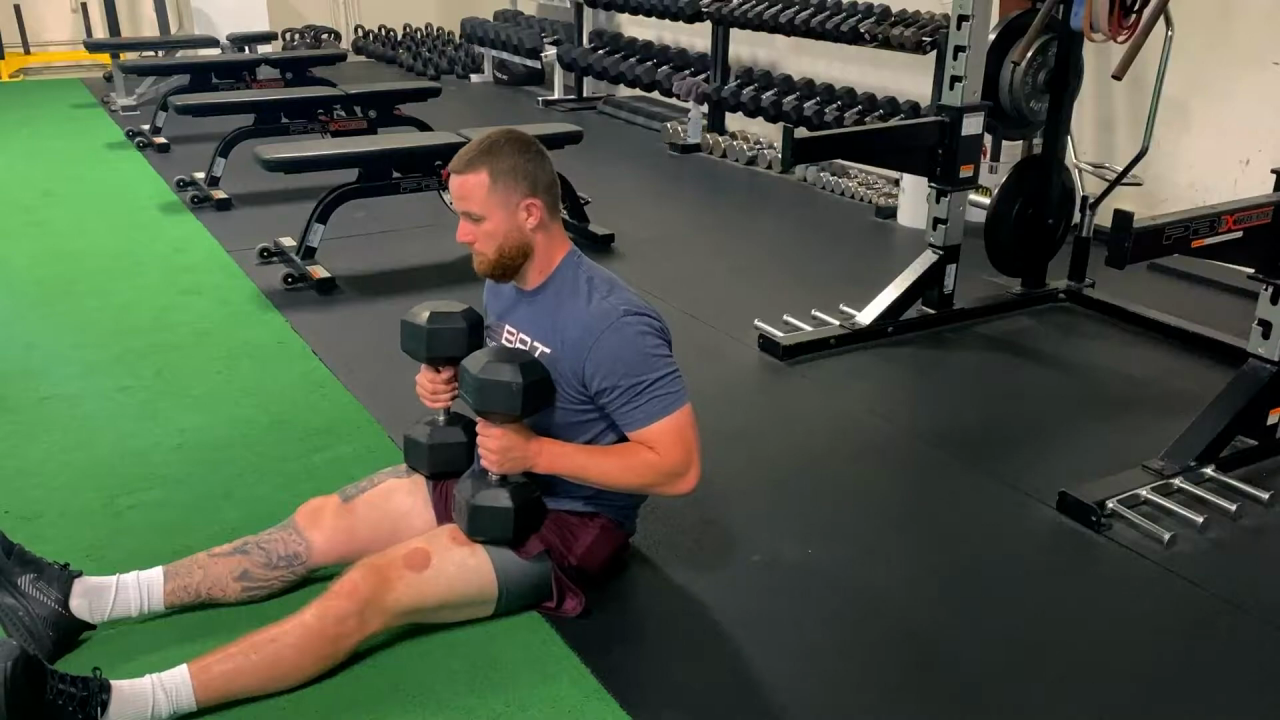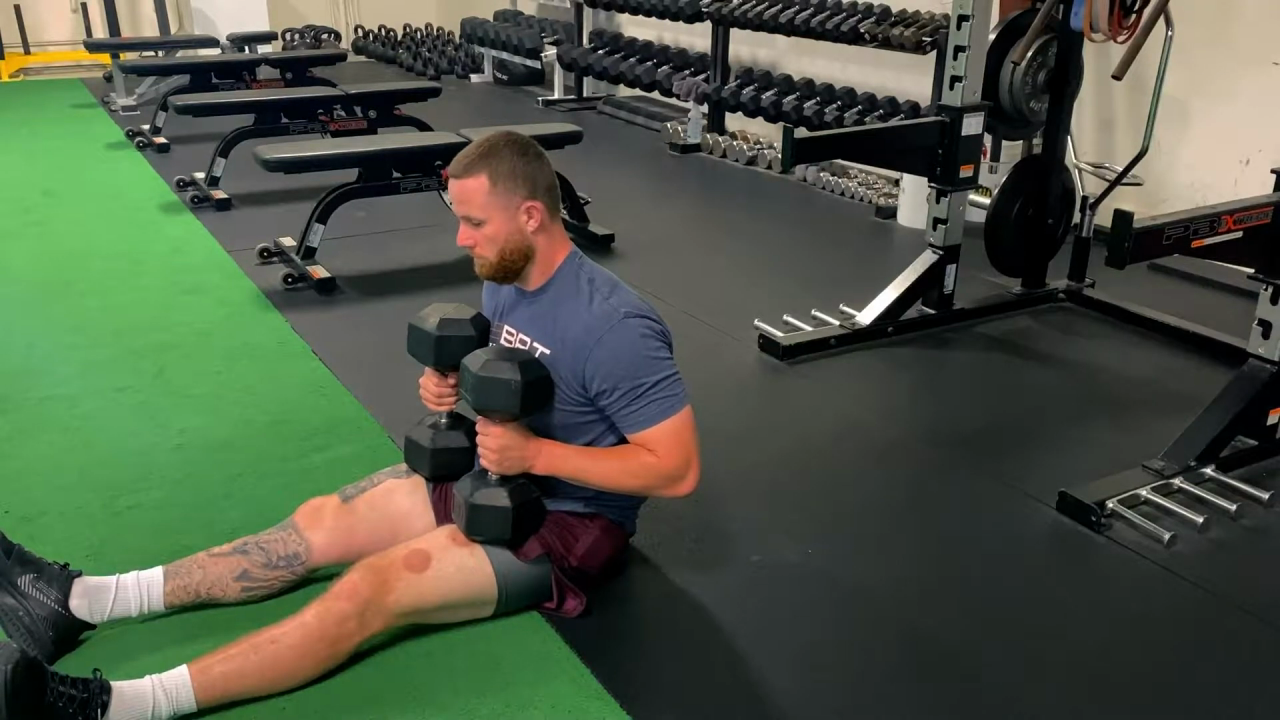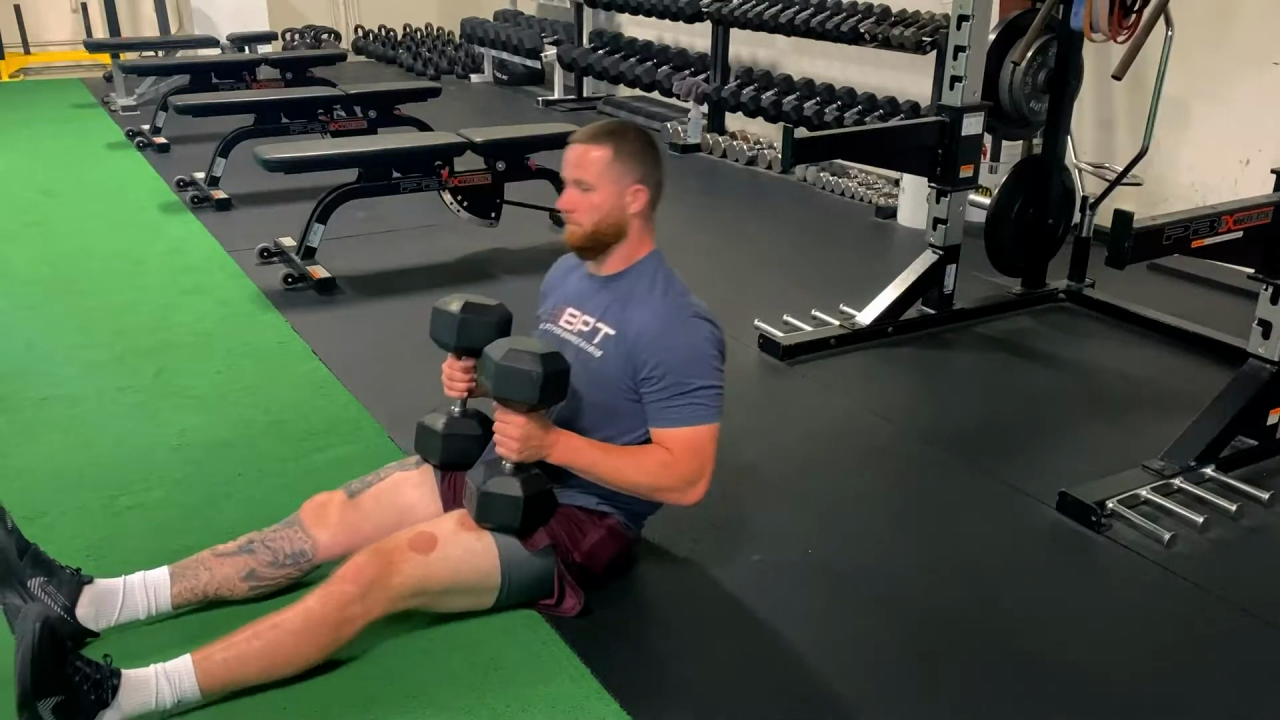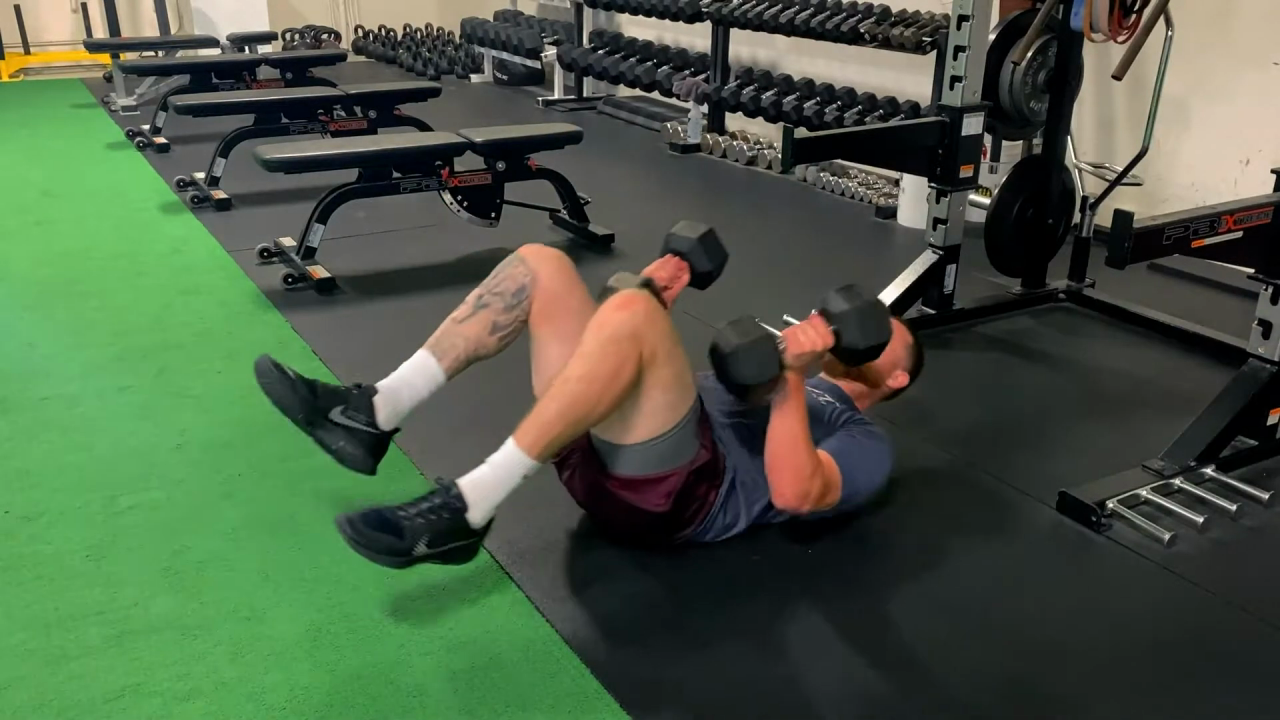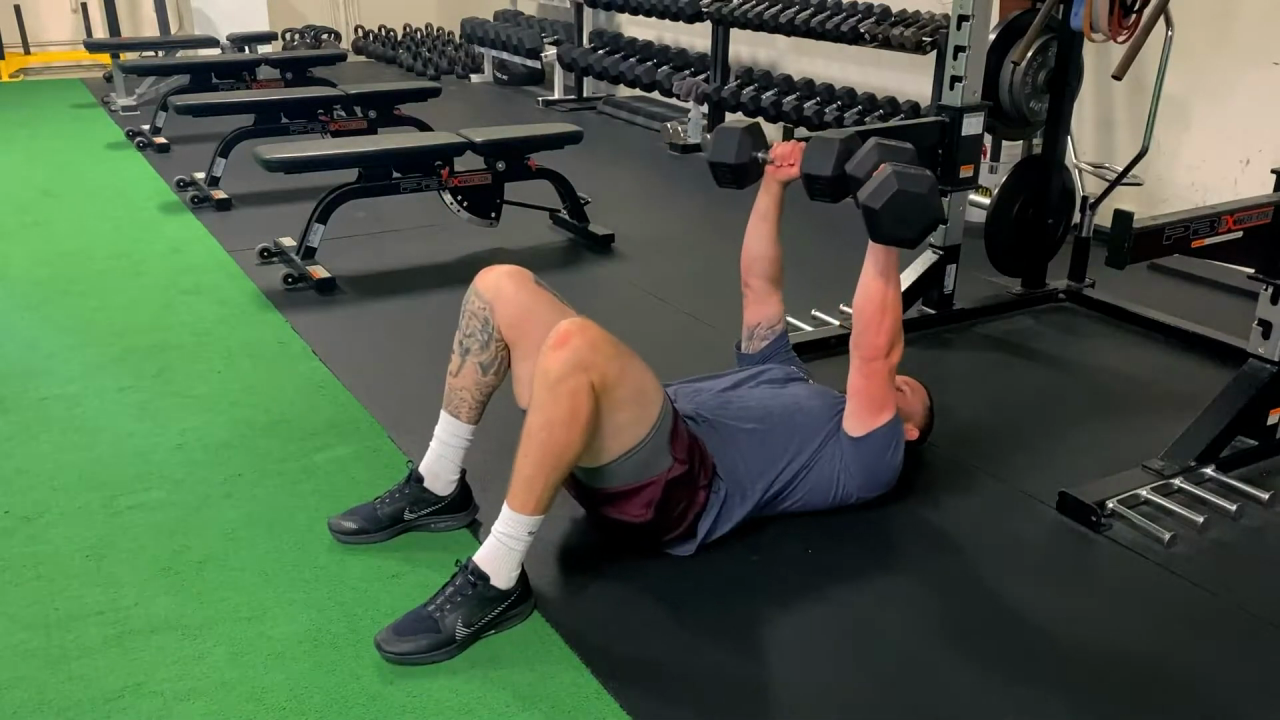
dt=1s
person 1, frame 1
left shoulder: (610, 325)
right shoulder: (506, 275)
left elbow: (678, 466)
left wrist: (536, 451)
right wrist: (449, 382)
left hip: (566, 520)
right hip: (488, 475)
left knee: (371, 587)
right knee: (321, 523)
right ankle: (82, 600)
person 1, frame 2
left shoulder: (612, 327)
right shoulder: (506, 277)
left elbow: (676, 469)
left wrist: (535, 453)
right wrist: (452, 387)
left hip: (565, 522)
right hip: (489, 475)
left knee: (373, 587)
right knee: (320, 523)
right ankle: (84, 599)
person 1, frame 3
left shoulder: (676, 330)
right shoulder: (569, 272)
left elbow: (684, 480)
left wrist: (550, 442)
right wrist: (484, 384)
left hip: (577, 522)
right hip: (502, 470)
left knee: (377, 573)
right knee: (326, 517)
right ankle: (91, 602)
person 1, frame 4
left shoulder: (864, 447)
left elbow: (791, 494)
right elbow: (648, 368)
left wrist: (793, 377)
right wrist: (663, 299)
left hip: (670, 490)
right hip: (597, 455)
left knee: (627, 311)
right knee: (540, 263)
left ankle: (466, 509)
right ankle: (372, 414)
person 1, frame 5
left shoulder: (867, 458)
right shoulder: (790, 380)
left elbow: (874, 351)
right elbow: (759, 284)
left wrist: (883, 236)
right wrist: (772, 185)
left hip: (673, 482)
right hip: (611, 443)
left knee: (574, 345)
right knee: (501, 288)
left ankle: (495, 581)
right ankle: (437, 488)
